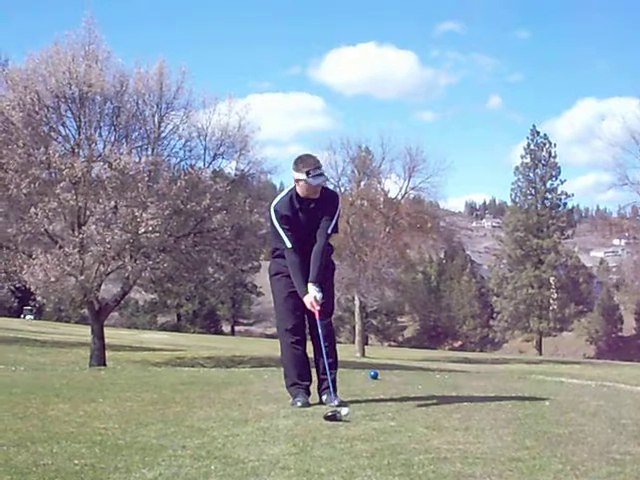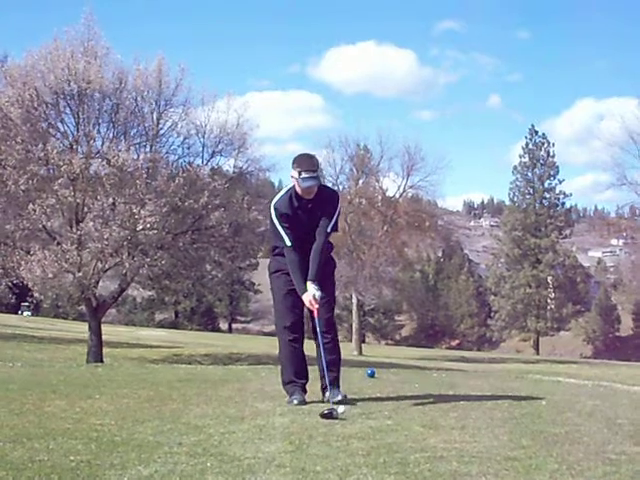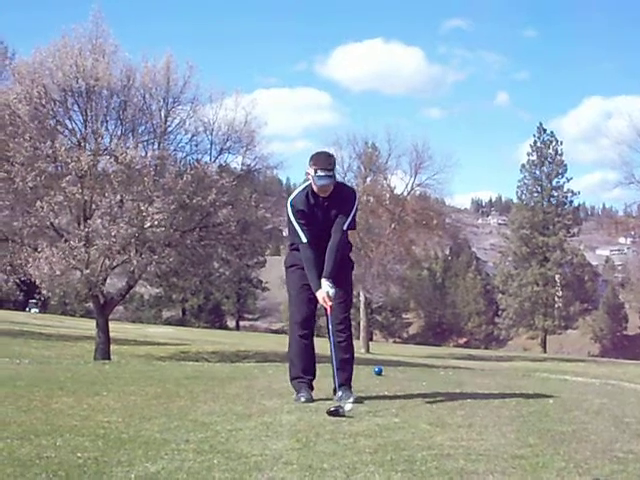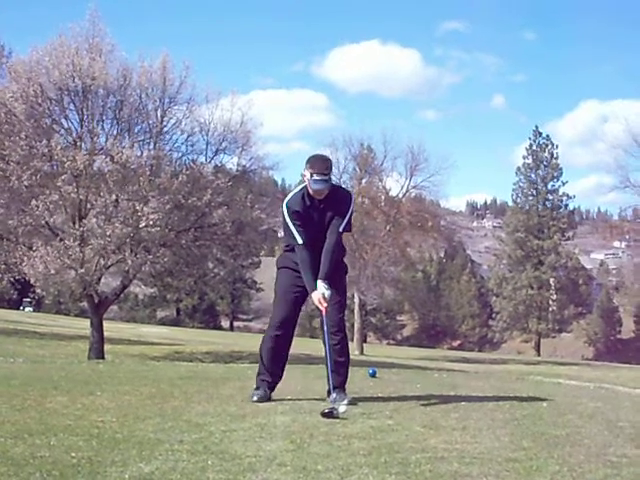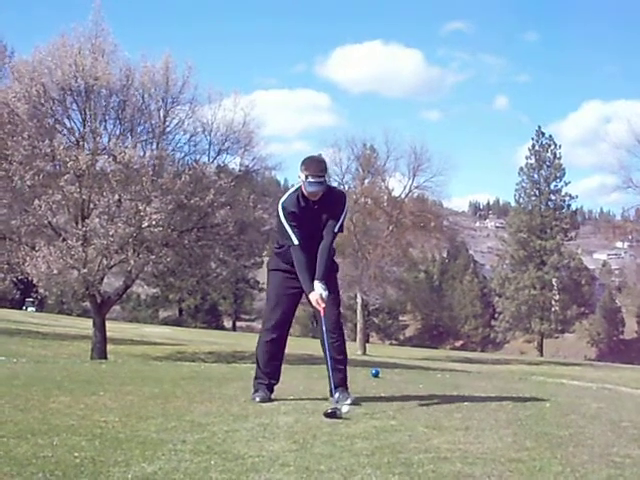
dt=0.3s
person 1, frame 1
left shoulder: (330, 199)
right shoulder: (280, 206)
left elbow: (322, 242)
right elbow: (291, 251)
left wrist: (314, 284)
right wrist: (304, 291)
left hip: (319, 267)
right hip: (286, 268)
left knee: (324, 326)
right knee: (291, 328)
left ankle: (327, 389)
right ankle: (299, 390)
person 1, frame 2
left shoulder: (330, 197)
right shoulder: (280, 204)
left elbow: (321, 240)
right elbow: (290, 249)
left wrist: (312, 282)
right wrist: (302, 289)
left hip: (320, 264)
right hip: (285, 266)
left knee: (326, 323)
right knee: (289, 326)
left ankle: (331, 385)
right ankle: (295, 388)
person 1, frame 3
left shoulder: (348, 195)
right shoulder: (297, 201)
left elbow: (338, 238)
right elbow: (306, 246)
left wrist: (328, 279)
right wrist: (317, 286)
left hip: (337, 263)
right hip: (302, 262)
left knee: (341, 322)
right knee: (300, 321)
left ankle: (343, 386)
right ankle: (302, 384)
person 1, frame 4
left shoulder: (344, 198)
right shoulder: (293, 202)
left elbow: (333, 240)
right elbow: (302, 247)
left wrist: (323, 281)
right wrist: (311, 288)
left hip: (330, 266)
right hip: (294, 264)
left knee: (335, 324)
right knee: (280, 321)
left ankle: (337, 388)
right ankle: (265, 383)
person 1, frame 5
left shoulder: (338, 198)
right shoulder: (287, 204)
left elbow: (328, 241)
right elbow: (297, 248)
left wrist: (319, 281)
right wrist: (309, 288)
left hip: (323, 267)
right hip: (286, 266)
left knee: (333, 323)
right knee: (274, 324)
left ankle: (340, 387)
right ankle: (263, 385)
